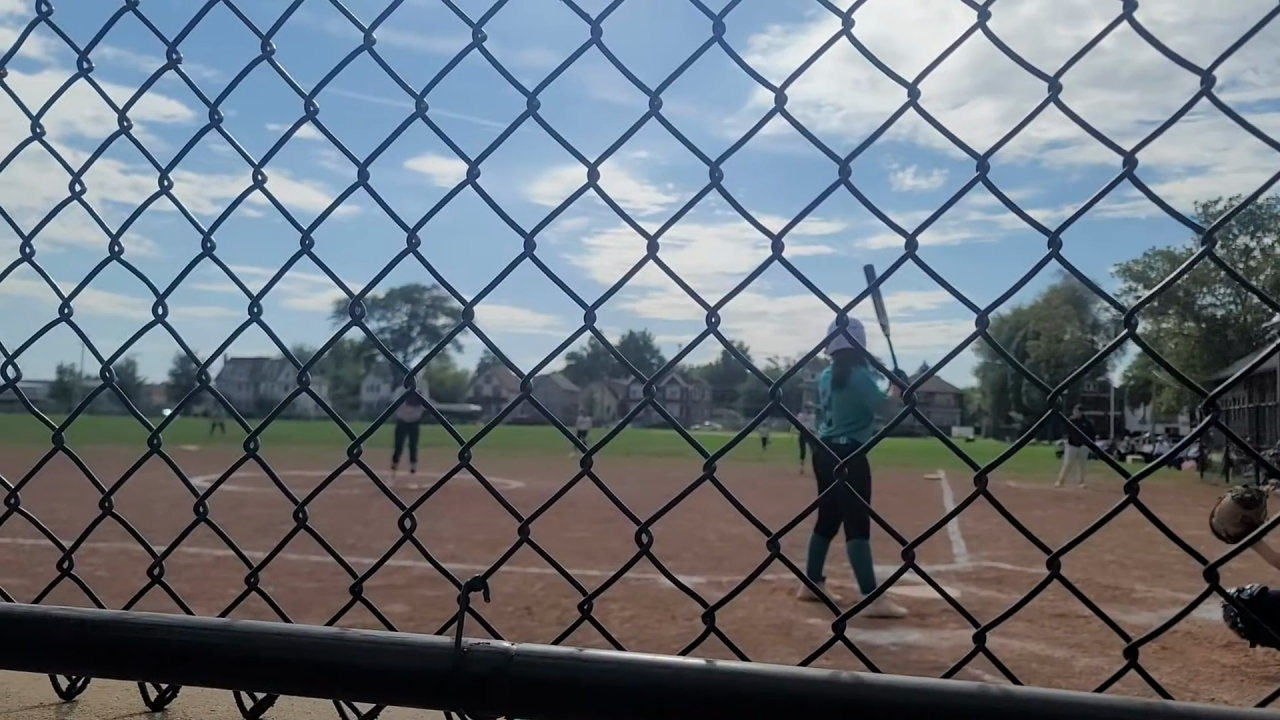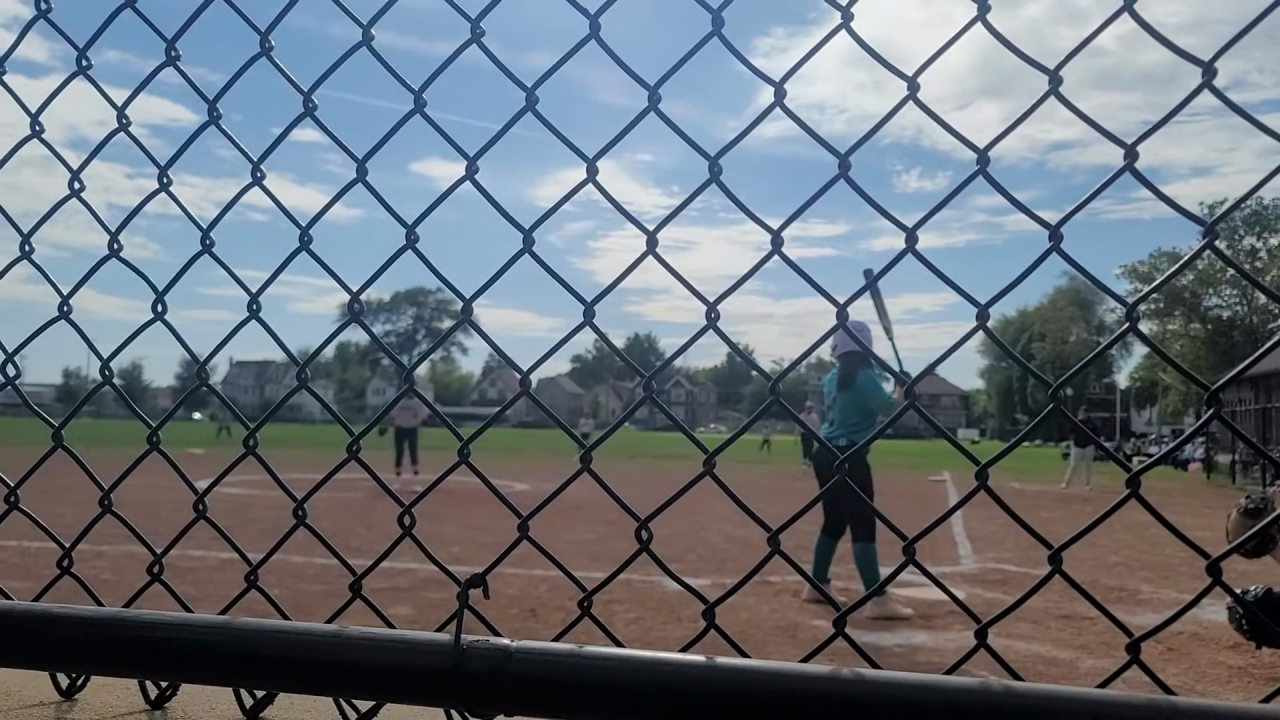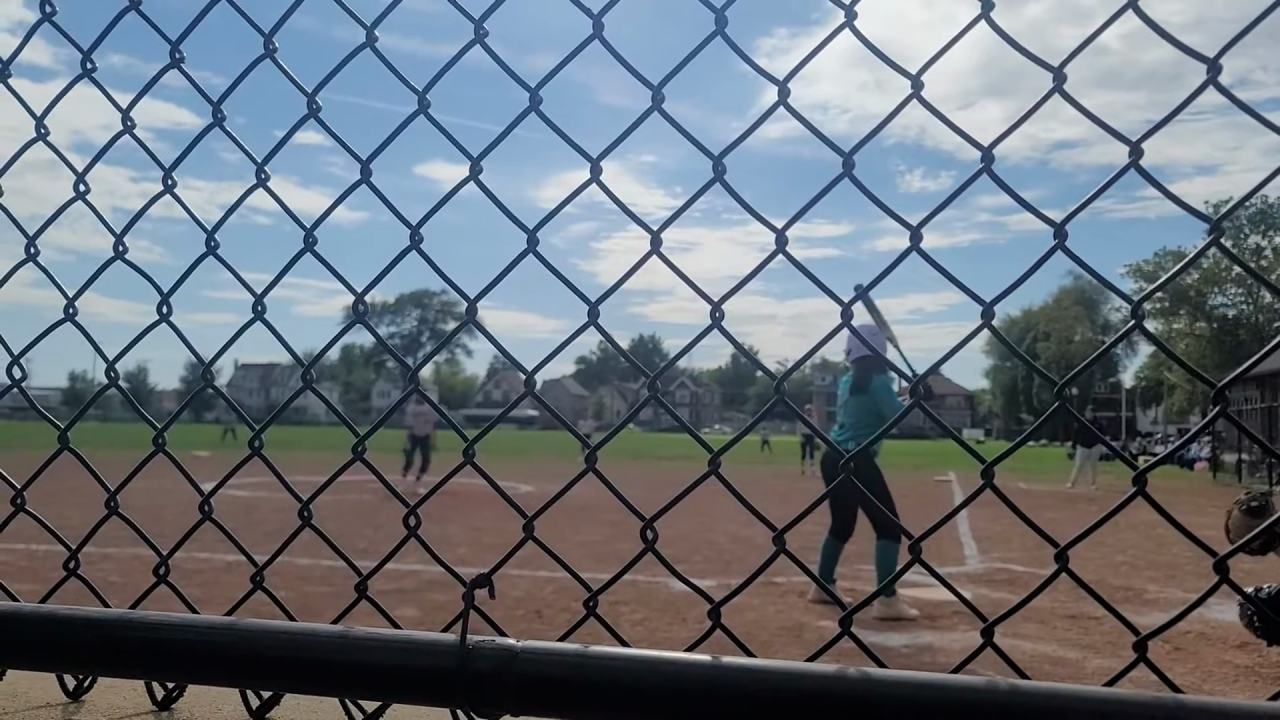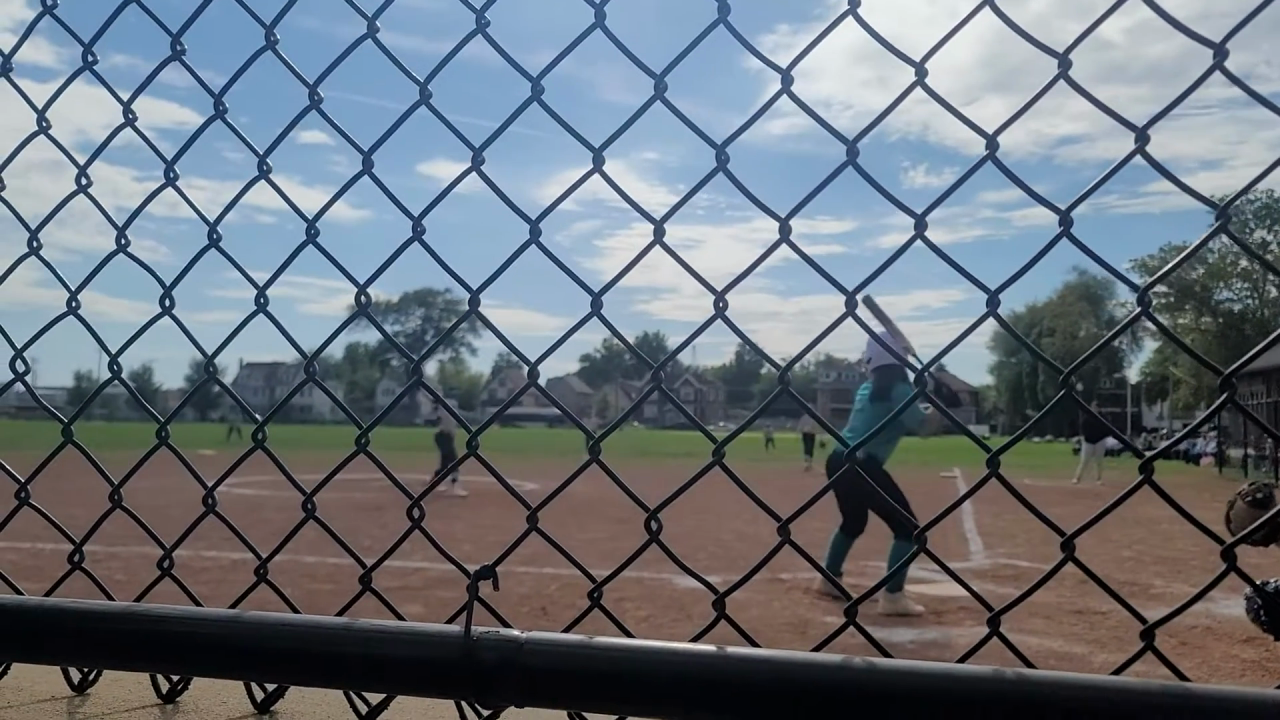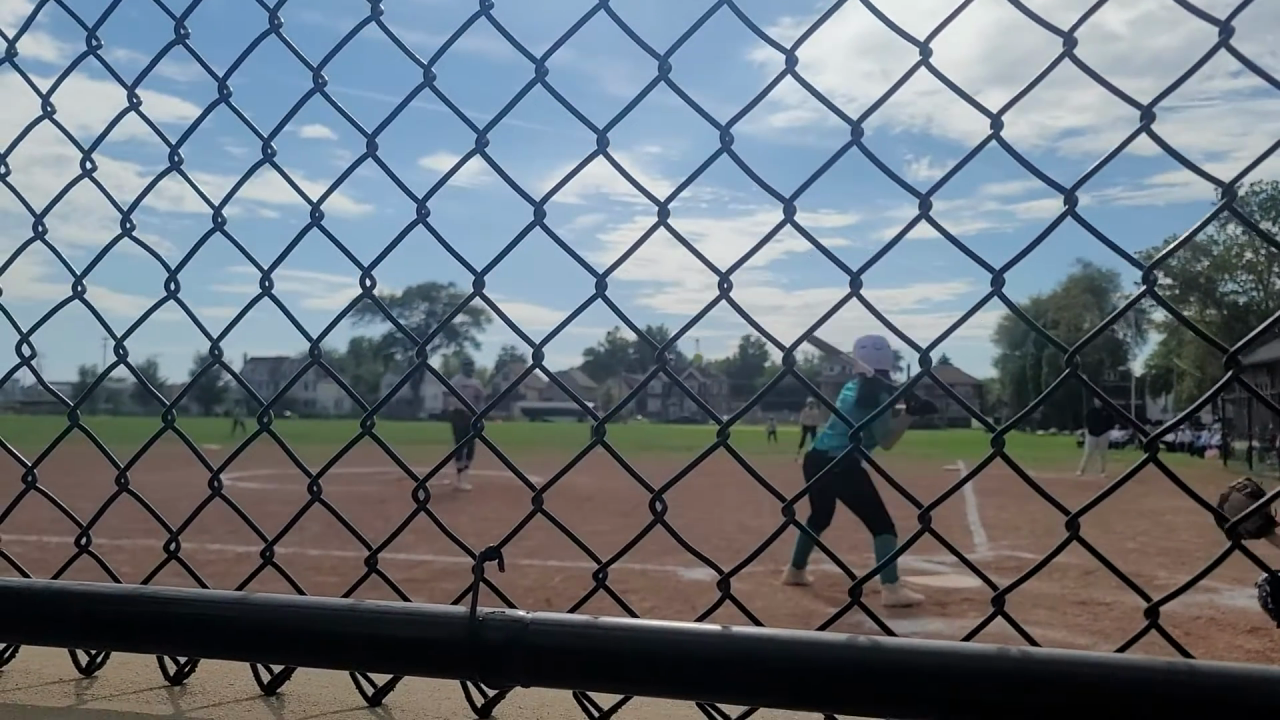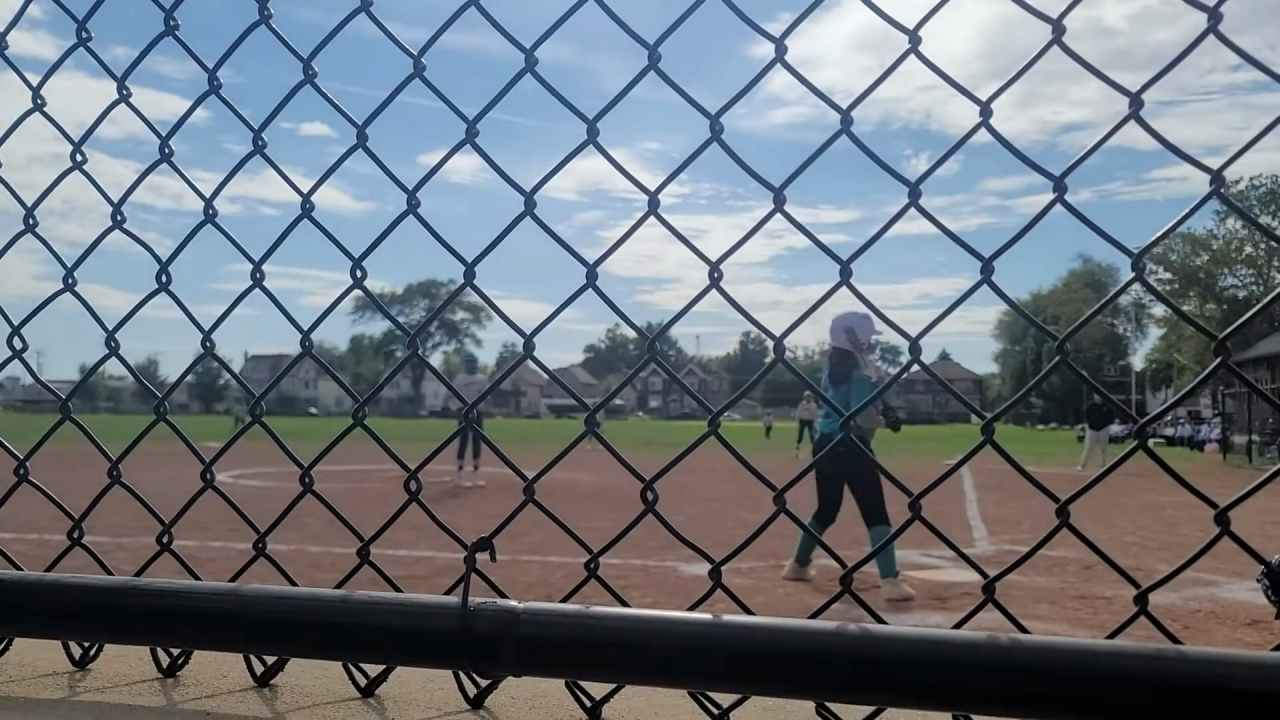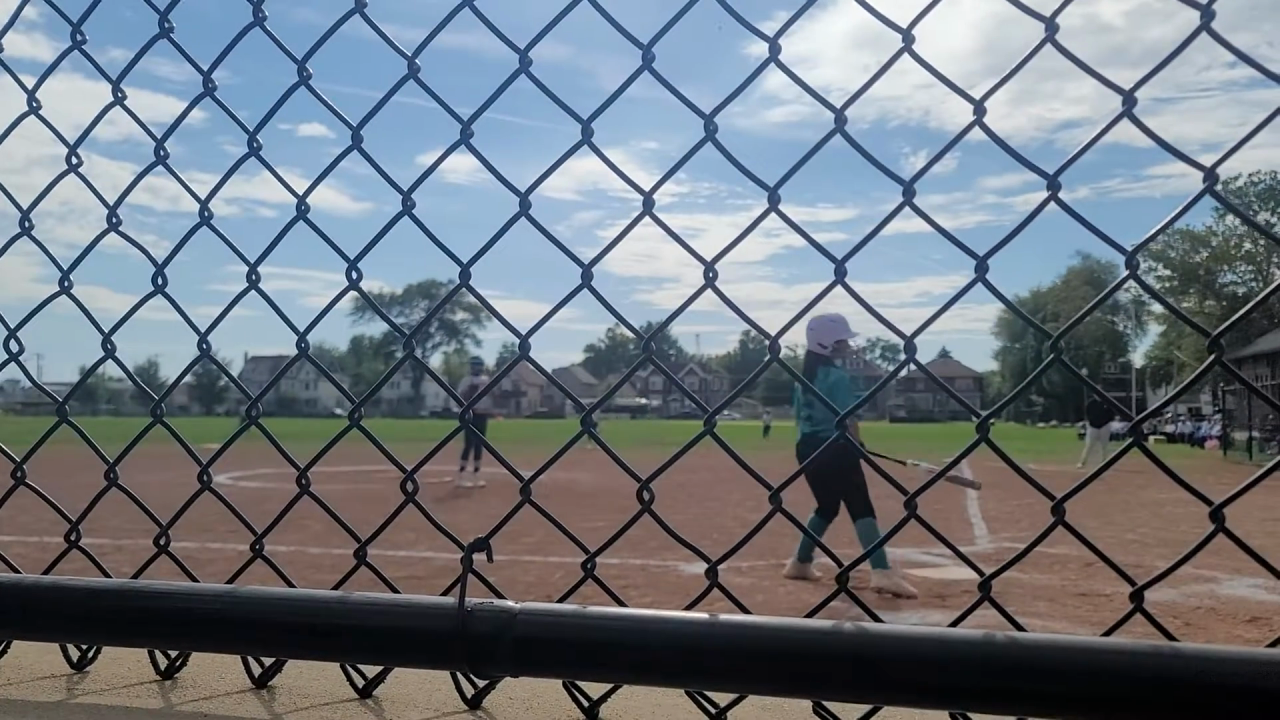
dt=0.4s
person 1, frame 1
left shoulder: (826, 376)
right shoulder: (858, 374)
right elbow: (883, 407)
left wrist: (885, 387)
right wrist: (897, 387)
left hip: (825, 453)
right hip: (848, 455)
left knee: (827, 520)
right knee: (857, 524)
left ankle: (812, 584)
right ankle: (873, 598)
person 1, frame 2
left shoulder: (832, 378)
right shoulder: (864, 376)
right elbow: (889, 410)
right wrist: (902, 389)
left hip: (825, 455)
right hip: (848, 457)
left knee: (834, 522)
right knee: (863, 525)
left ankle: (817, 586)
right ankle: (878, 600)
person 1, frame 3
left shoulder: (847, 381)
right shoulder: (877, 381)
right elbow: (899, 418)
right wrist: (918, 395)
left hip: (833, 459)
right hip: (856, 462)
left knee: (842, 526)
right knee: (888, 527)
left ankle: (822, 587)
right ankle: (887, 600)
person 1, frame 4
left shoulder: (866, 389)
right shoulder: (897, 390)
right elbow: (923, 427)
left wrist: (927, 407)
left hip: (839, 464)
right hip: (862, 468)
left knee: (853, 524)
right knee: (907, 527)
left ankle: (829, 580)
right ankle: (892, 596)
person 1, frame 5
left shoulder: (851, 388)
right shoulder: (878, 396)
right elbow: (886, 442)
left wrist: (908, 410)
right wrist: (909, 413)
left hip: (815, 460)
right hip: (844, 467)
left knee: (819, 517)
right knee: (881, 524)
left ankle: (796, 570)
right ankle: (892, 588)
person 1, frame 6
left shoulder: (832, 372)
right shoulder: (859, 374)
right elbow: (864, 418)
left wrist: (878, 419)
right wrist: (884, 421)
left hip: (825, 447)
right hip: (850, 449)
left knee: (826, 510)
right knee: (876, 513)
left ankle: (798, 565)
right ankle: (891, 582)
person 1, frame 7
left shoulder: (804, 375)
right shoulder: (838, 377)
right elbow: (848, 421)
right wrist: (856, 446)
left hip: (807, 447)
right hip: (833, 448)
left knee: (826, 507)
right knee: (861, 509)
left ankle: (800, 563)
right ankle: (882, 573)
